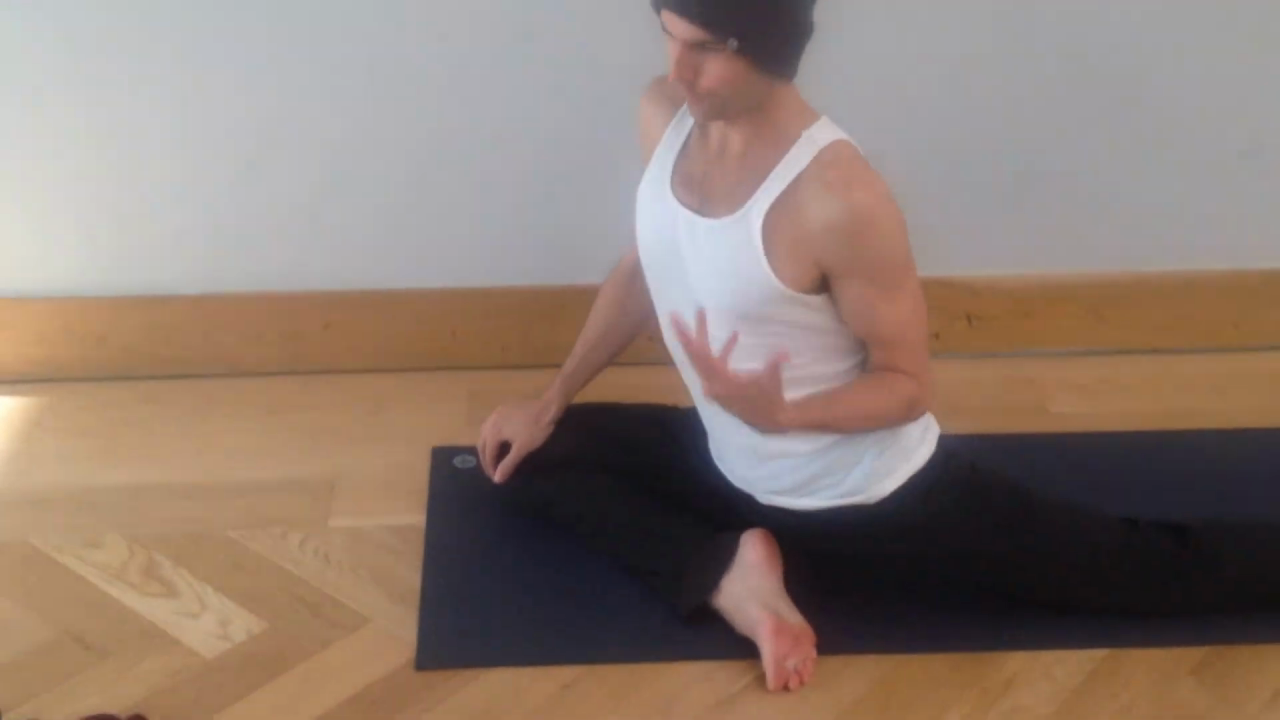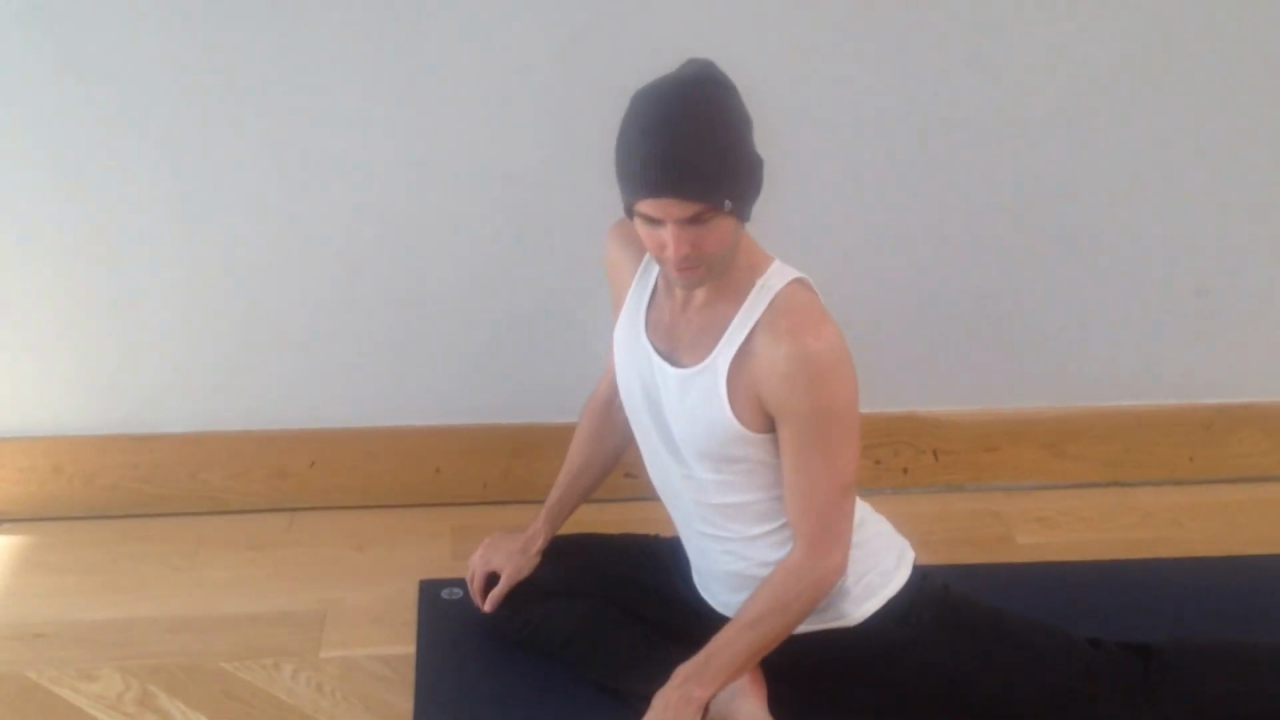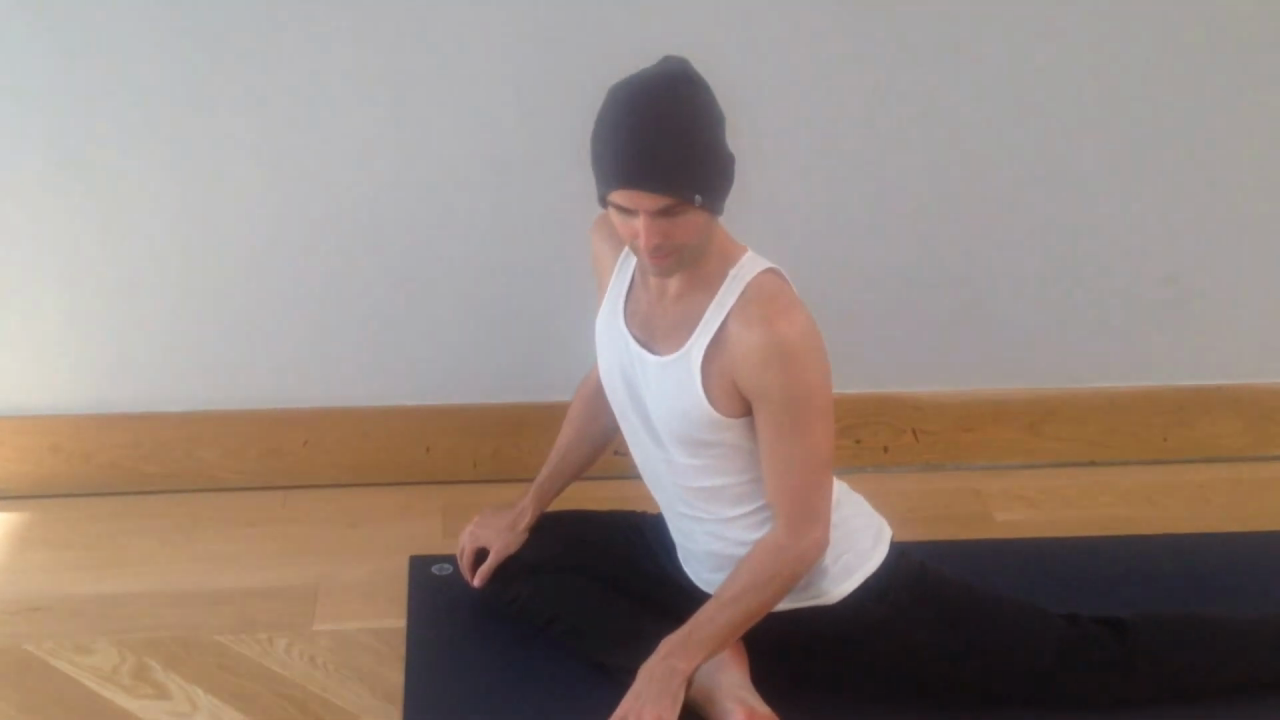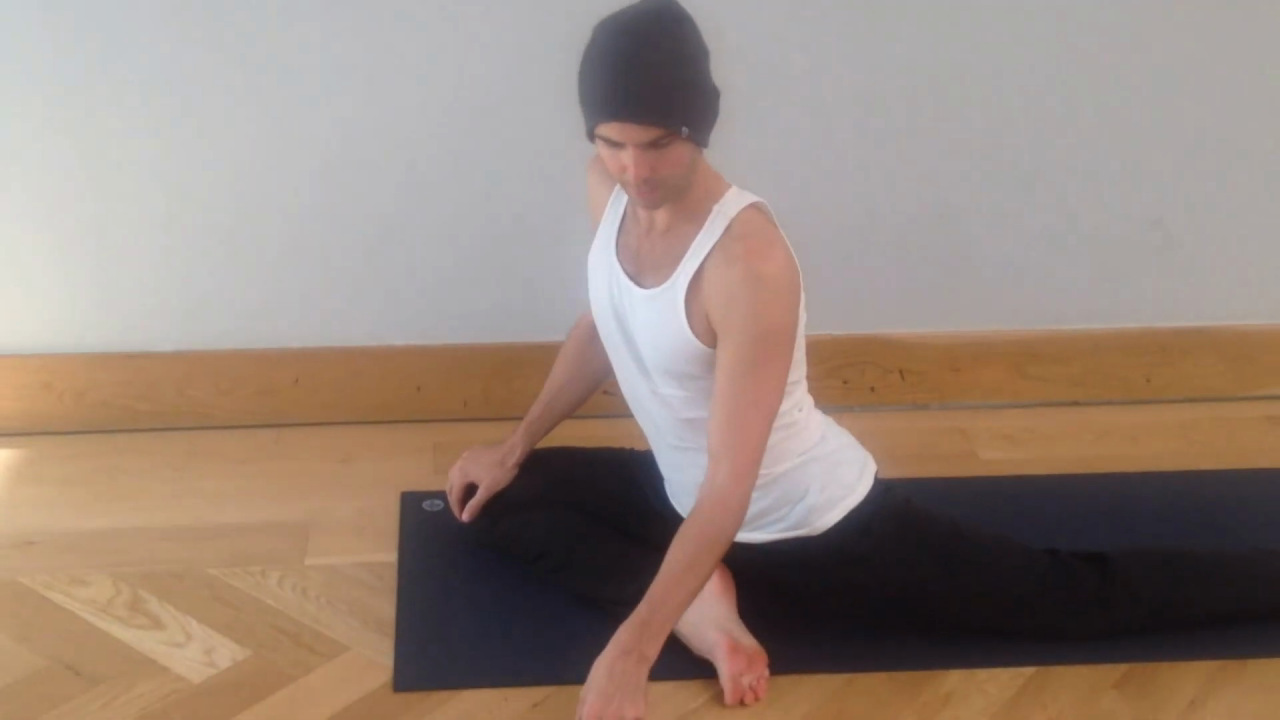
dt=1s
person 1, frame 1
left shoulder: (838, 197)
right shoulder: (664, 111)
left elbow: (908, 384)
right elbow: (645, 266)
left wrist: (776, 412)
right wrist: (553, 397)
left hip: (875, 495)
right hip: (733, 465)
left knee: (1138, 566)
right knee: (532, 458)
right ankle: (724, 573)
person 1, frame 2
left shoulder: (794, 340)
right shoulder: (628, 257)
left elbow: (819, 559)
right elbow: (618, 397)
right wrist: (538, 530)
left hip: (854, 617)
right hip: (718, 588)
right knee: (523, 585)
person 1, frame 3
left shoulder: (766, 328)
right shoulder: (611, 248)
left elbow: (800, 540)
right elbow: (609, 384)
right wrist: (526, 506)
left hip: (830, 594)
right hip: (701, 564)
right knee: (509, 560)
person 1, frame 4
left shoulder: (747, 262)
right shoulder: (608, 186)
left elbow: (731, 489)
right elbow: (604, 325)
left wrist: (632, 649)
right wrist: (516, 442)
left hip: (814, 525)
right hip: (684, 493)
left knee: (1069, 594)
right knee: (498, 498)
right ankle: (695, 599)
